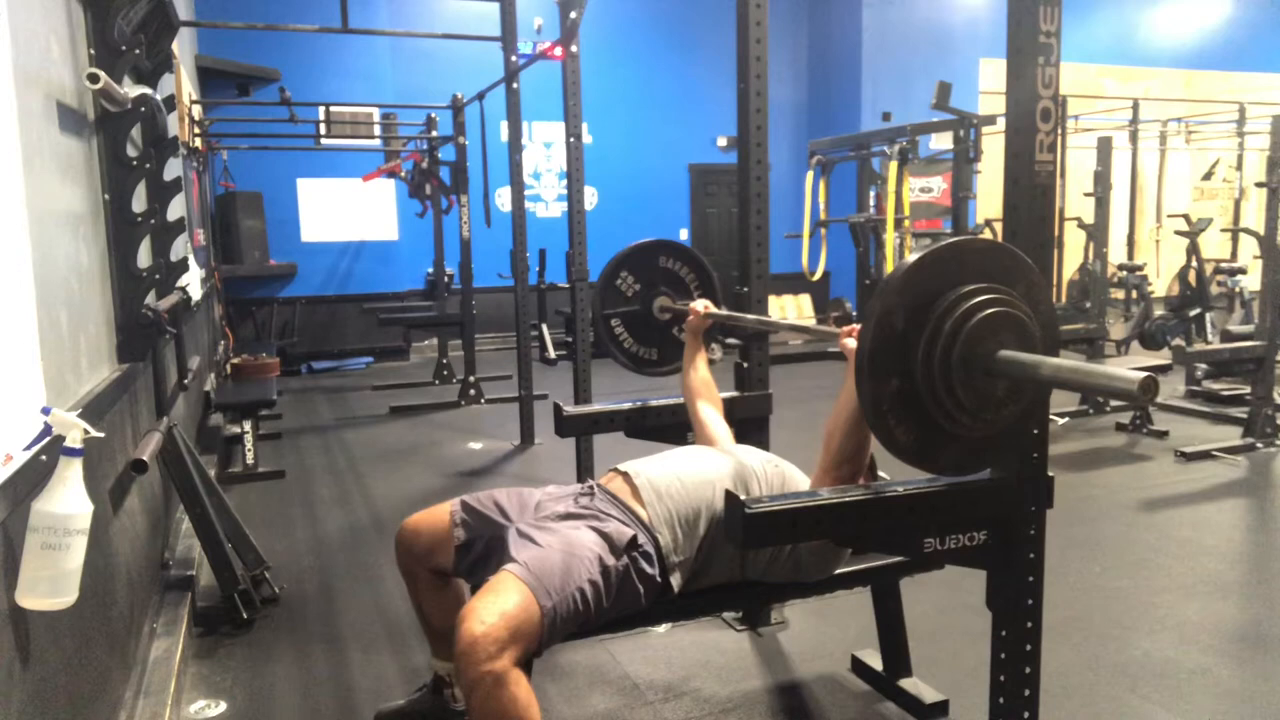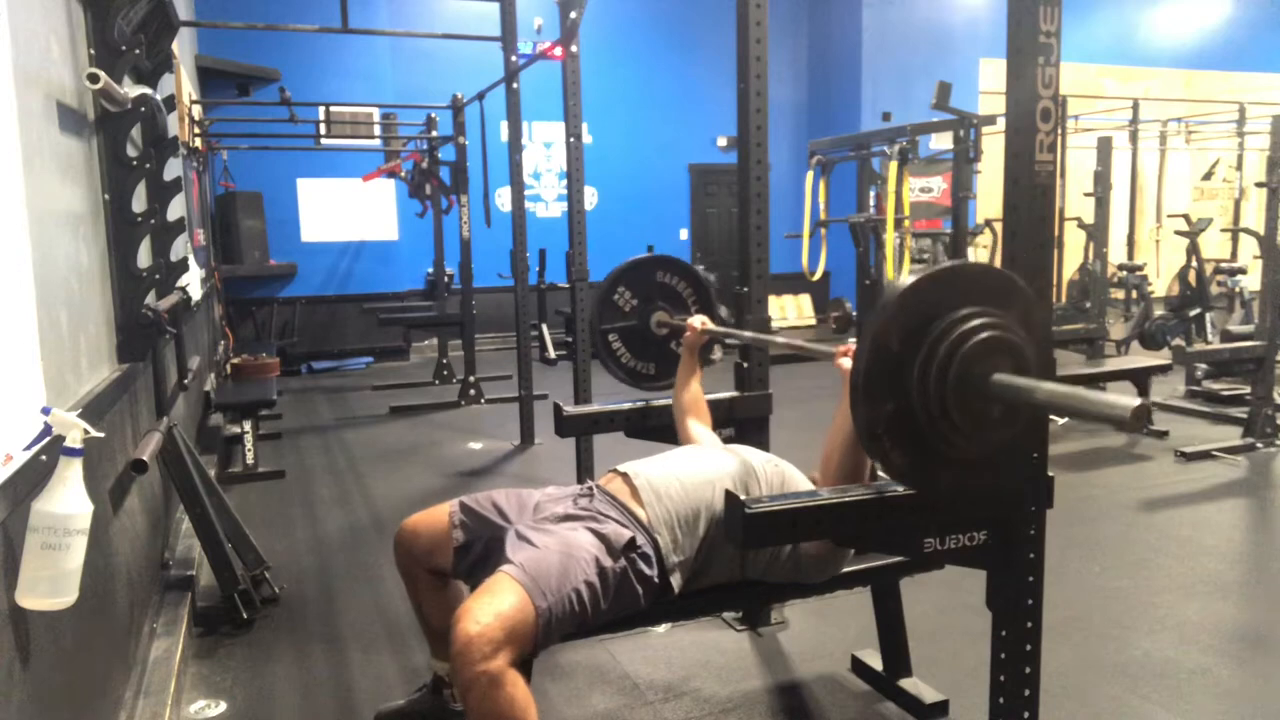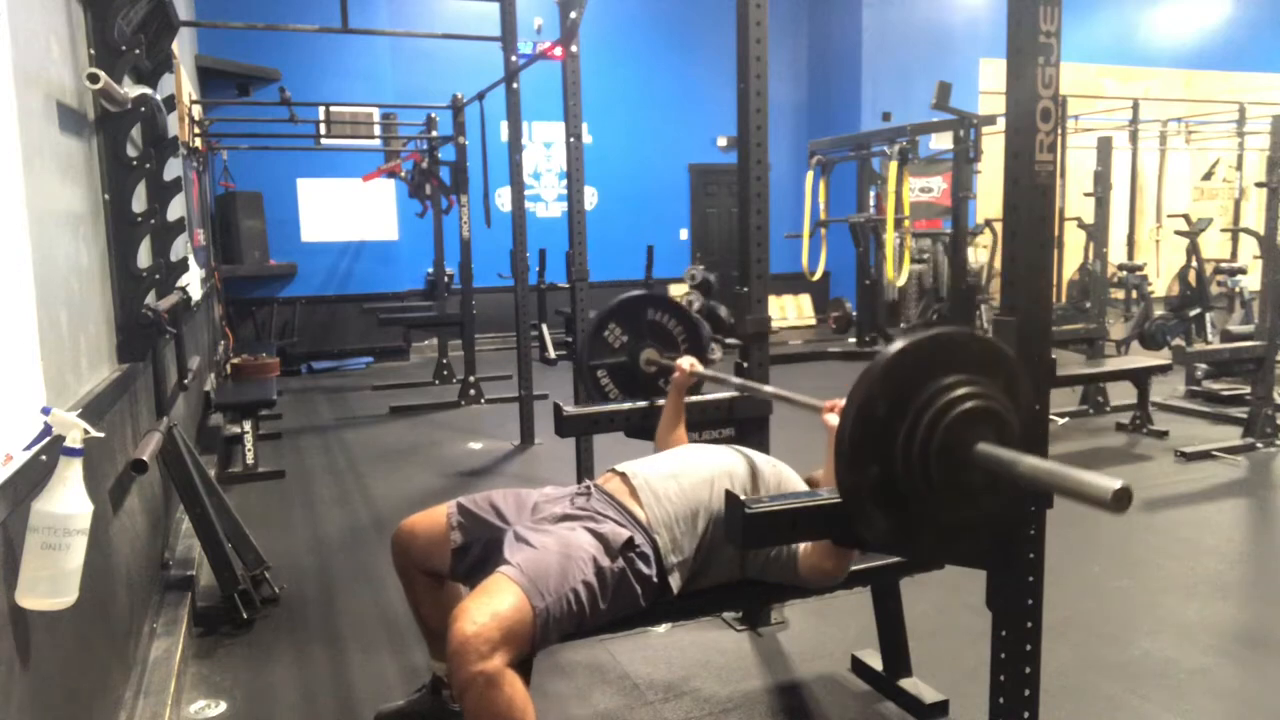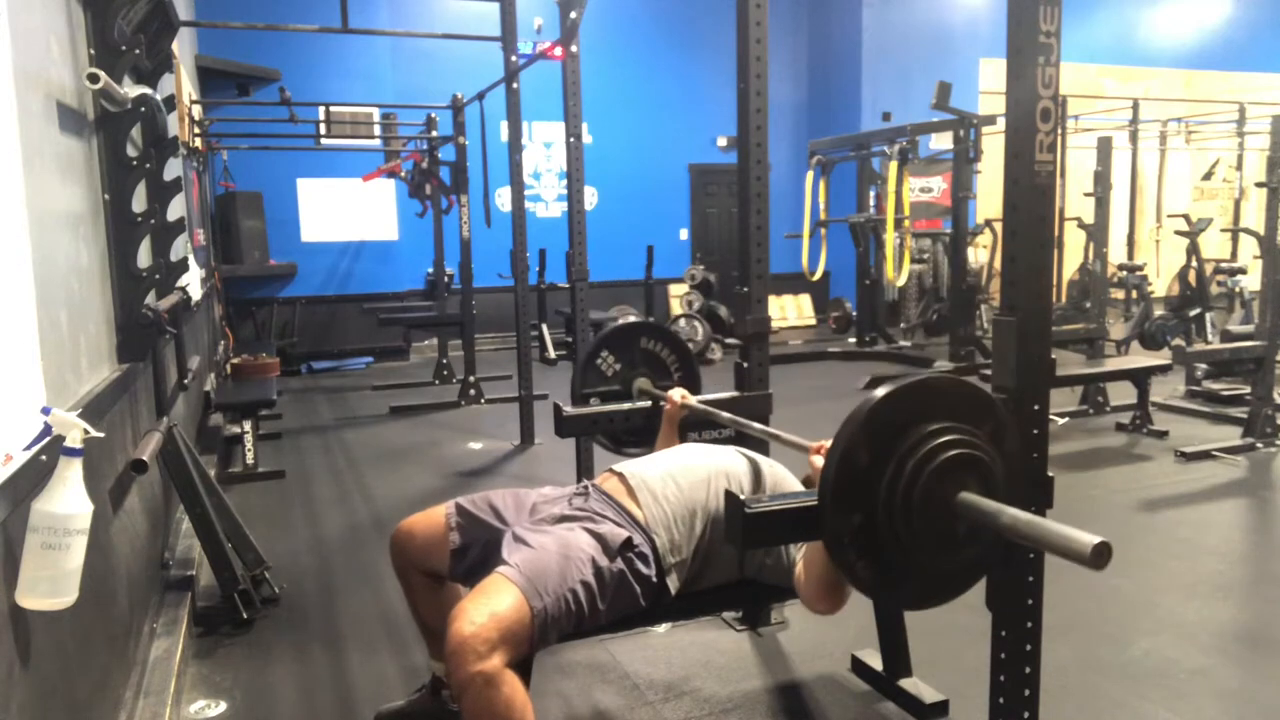
dt=0.4s
person 1, frame 1
right shoulder: (758, 476)
left elbow: (841, 468)
right elbow: (704, 409)
left wrist: (860, 368)
right wrist: (694, 336)
left knee: (483, 639)
right knee: (416, 539)
person 1, frame 2
right shoulder: (761, 480)
left elbow: (842, 493)
right elbow: (691, 428)
left wrist: (857, 388)
right wrist: (690, 352)
left knee: (479, 640)
right knee: (415, 539)
person 1, frame 3
right shoulder: (765, 486)
left elbow: (828, 561)
right elbow: (672, 464)
right wrist: (677, 391)
left knee: (476, 640)
right knee: (412, 540)
person 1, frame 4
right shoulder: (763, 482)
left elbow: (823, 596)
right wrist: (670, 417)
left hip: (620, 542)
left knee: (474, 641)
right knee: (410, 542)
